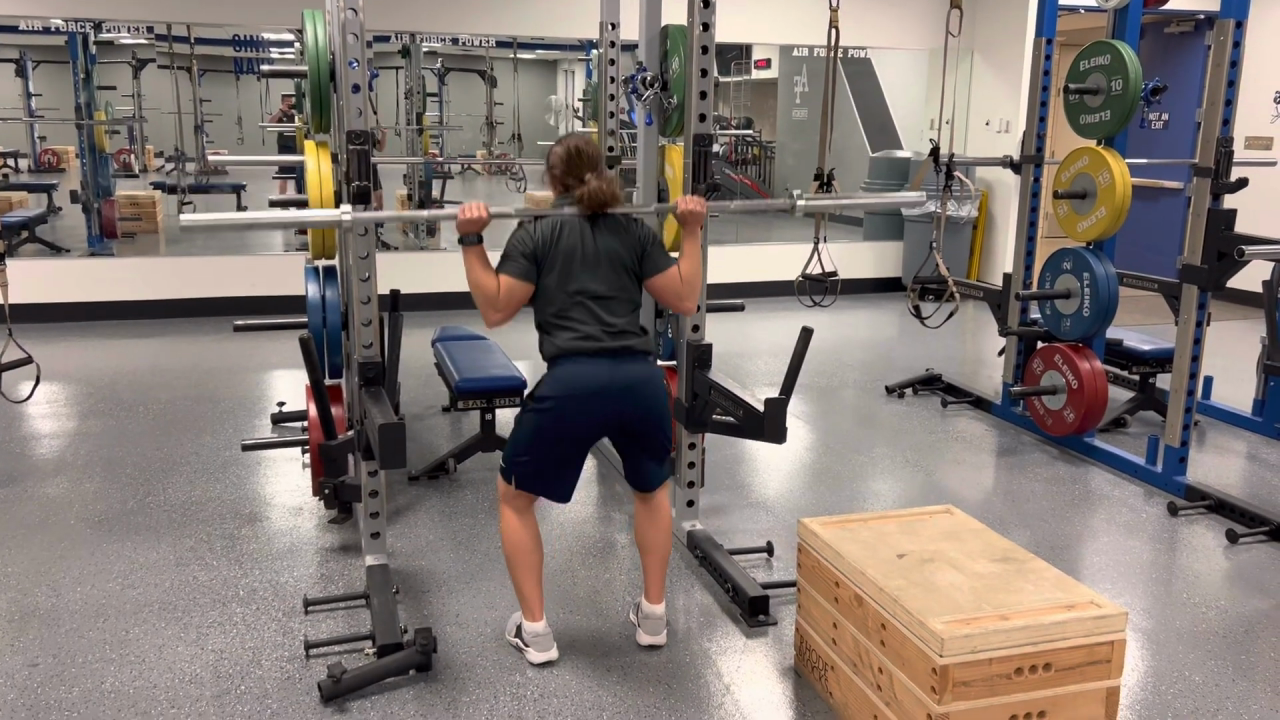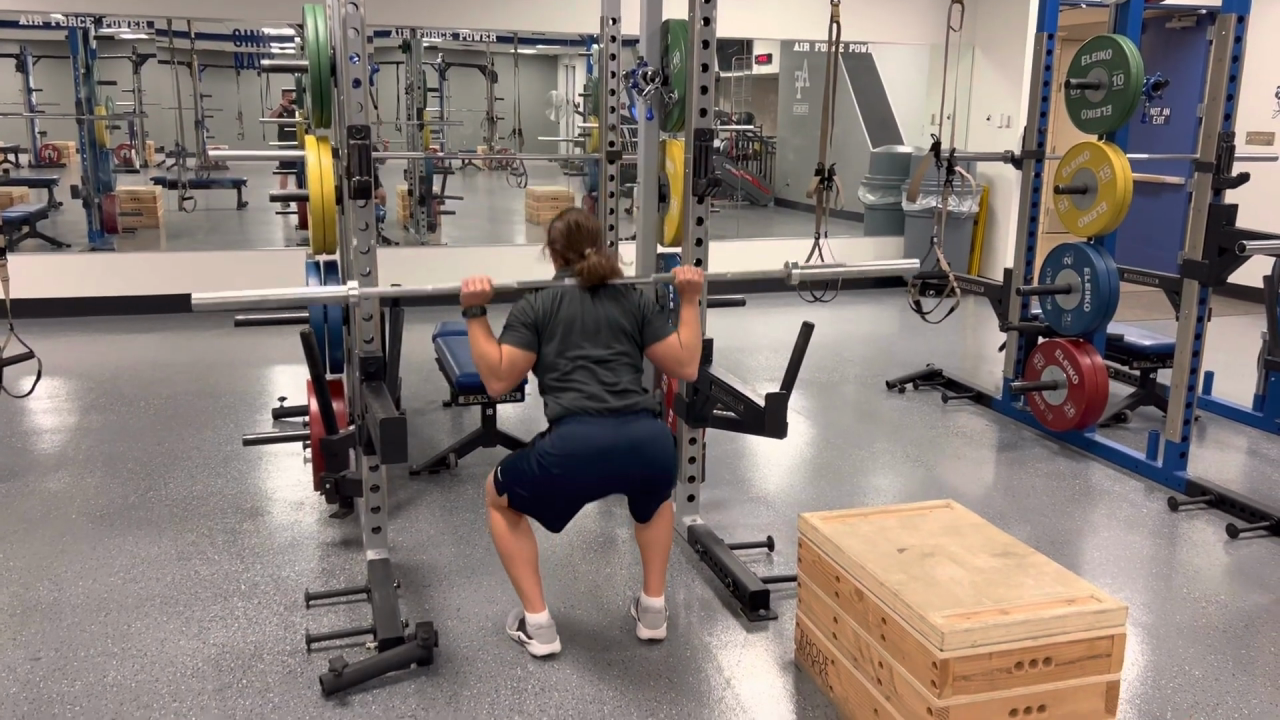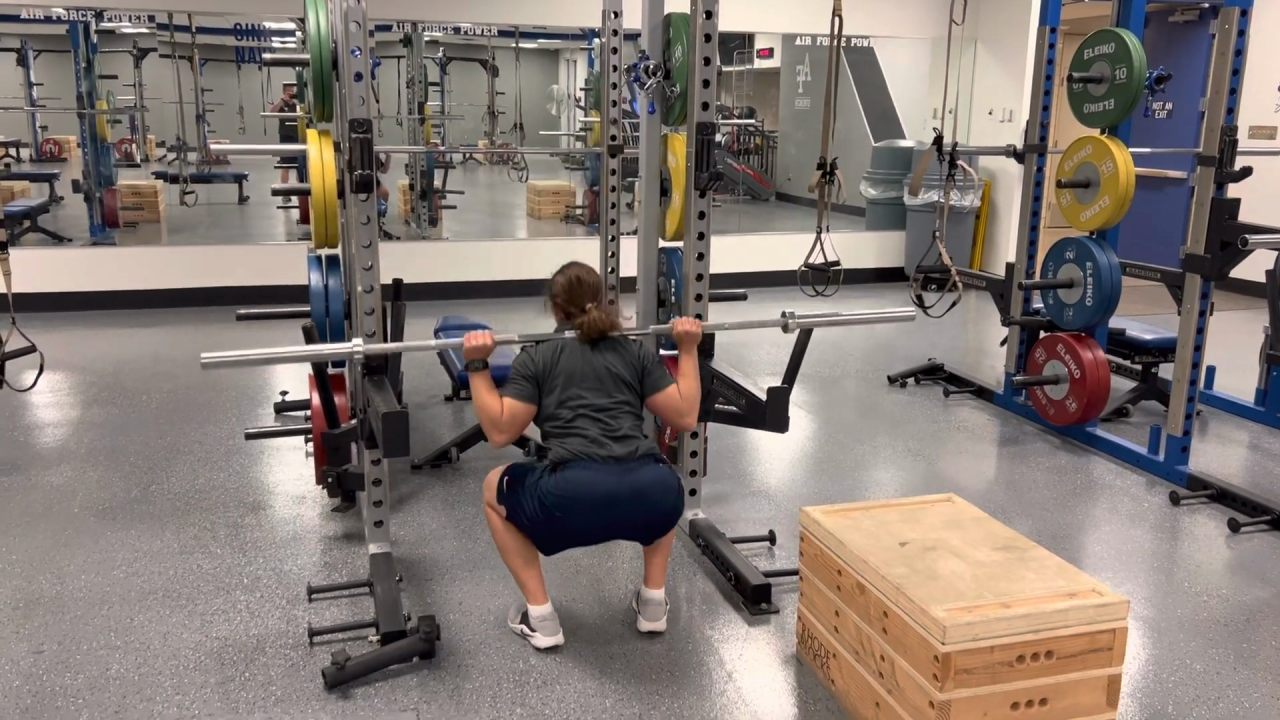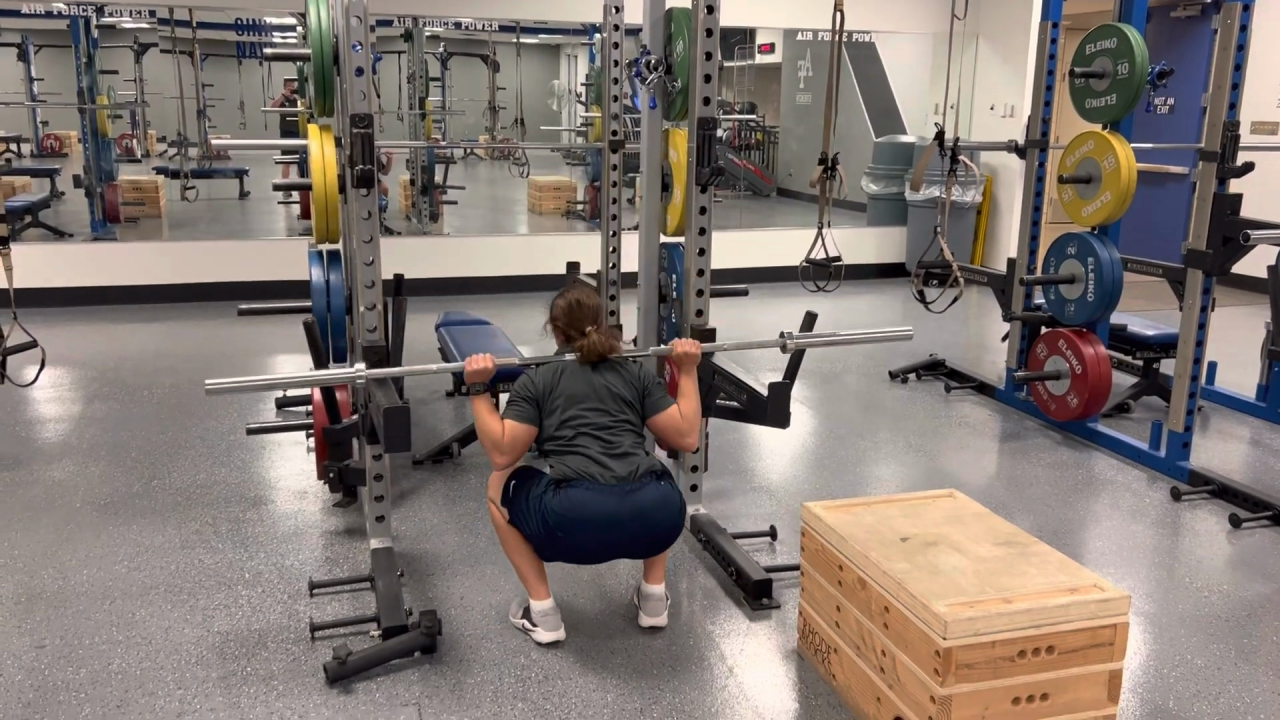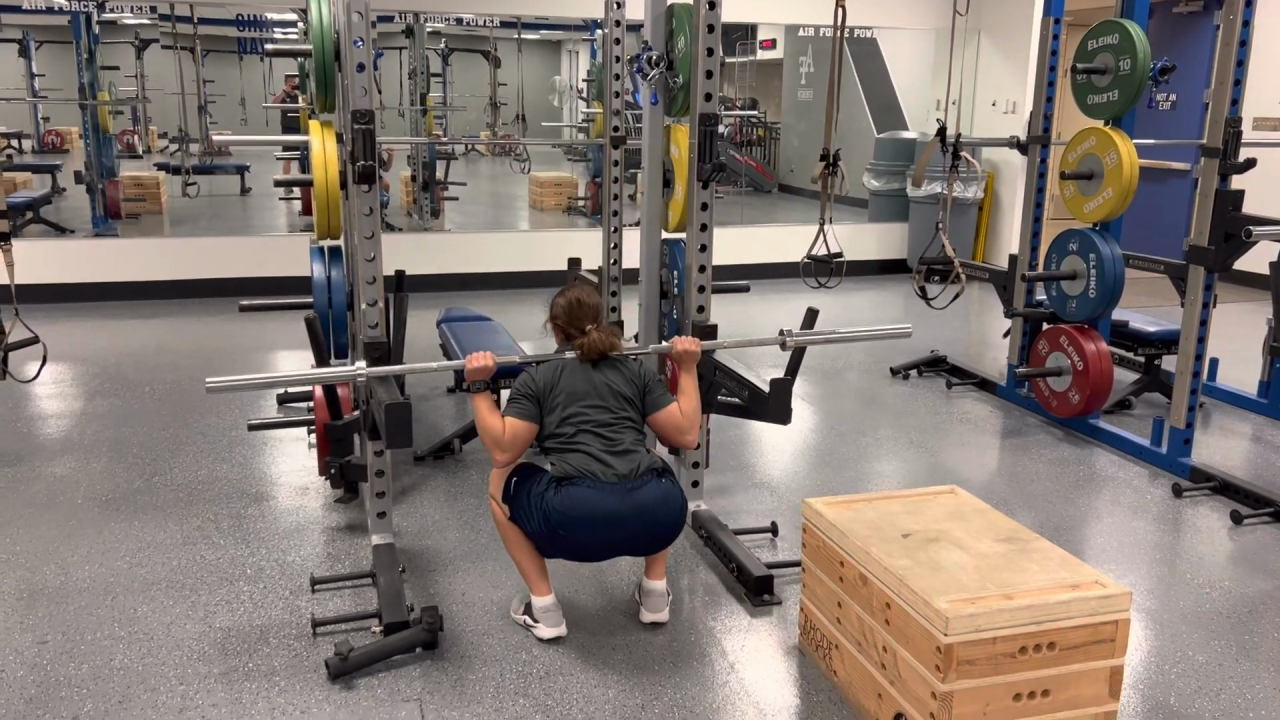
dt=0.3s
person 1, frame 1
left shoulder: (535, 234)
right shoulder: (636, 231)
left elbow: (495, 310)
right elbow: (686, 301)
left wrist: (471, 242)
right wrist: (692, 232)
left hip: (572, 386)
right hip: (642, 383)
left knee: (514, 497)
right knee: (653, 489)
left ankle: (535, 630)
right ankle: (653, 614)
person 1, frame 2
left shoulder: (536, 305)
right shoulder: (637, 299)
left elbow: (498, 380)
right elbow: (686, 368)
left wrist: (475, 313)
right wrist: (690, 301)
left hip: (575, 447)
right hip: (650, 445)
left knee: (500, 499)
right knee: (655, 499)
left ankle: (537, 622)
right ankle: (653, 608)
person 1, frame 3
left shoulder: (537, 358)
right shoulder: (636, 352)
left elbow: (500, 431)
right elbow: (685, 417)
left wrist: (477, 367)
right wrist: (688, 351)
left hip: (576, 502)
right hip: (654, 502)
left knee: (495, 490)
left ankle: (540, 616)
right ankle: (653, 602)
person 1, frame 4
left shoulder: (537, 380)
right shoulder: (636, 373)
left elbow: (502, 453)
right elbow: (686, 438)
left wrist: (478, 390)
right wrist: (687, 371)
left hip: (579, 522)
right hip: (658, 520)
left knee: (500, 487)
left ankle: (542, 611)
right ankle: (653, 596)
person 1, frame 5
left shoulder: (538, 378)
right shoulder: (636, 371)
left elbow: (502, 452)
right elbow: (686, 436)
left wrist: (479, 387)
right wrist: (687, 368)
left hip: (580, 521)
right hip: (659, 517)
left knee: (502, 482)
left ankle: (543, 607)
right ankle: (655, 591)
